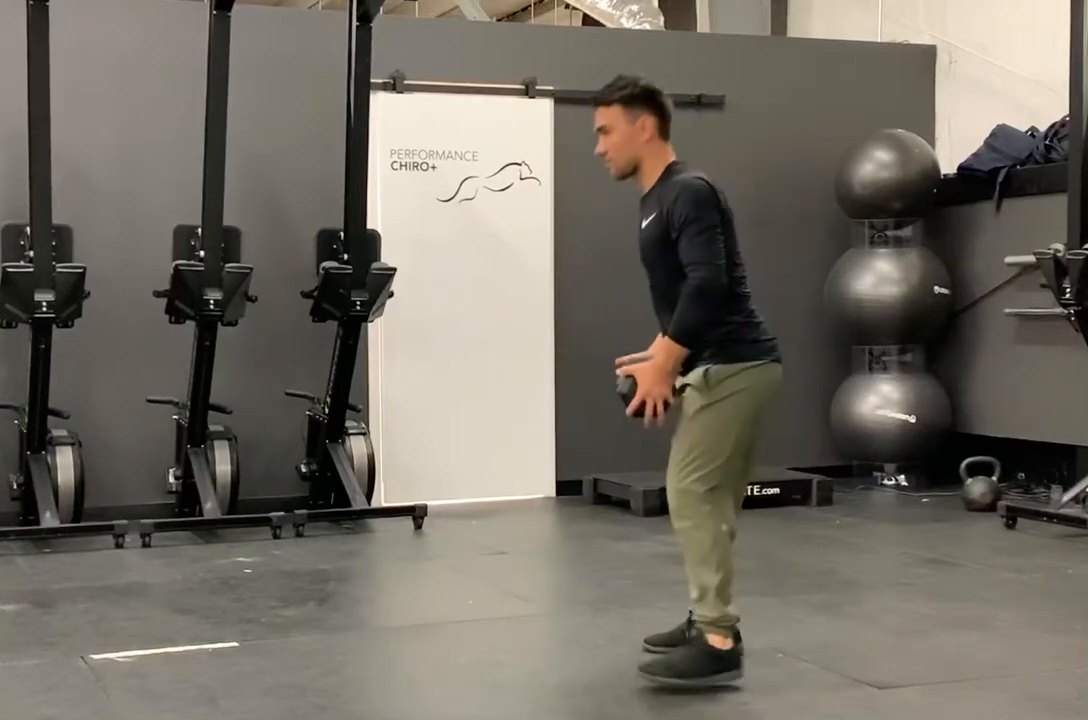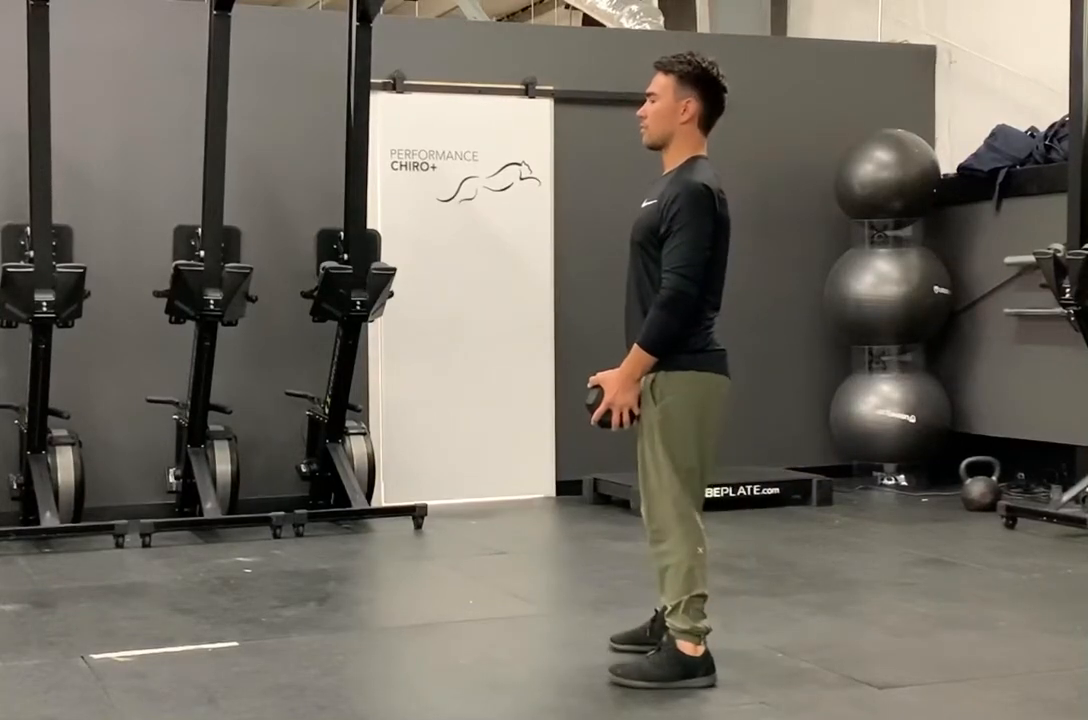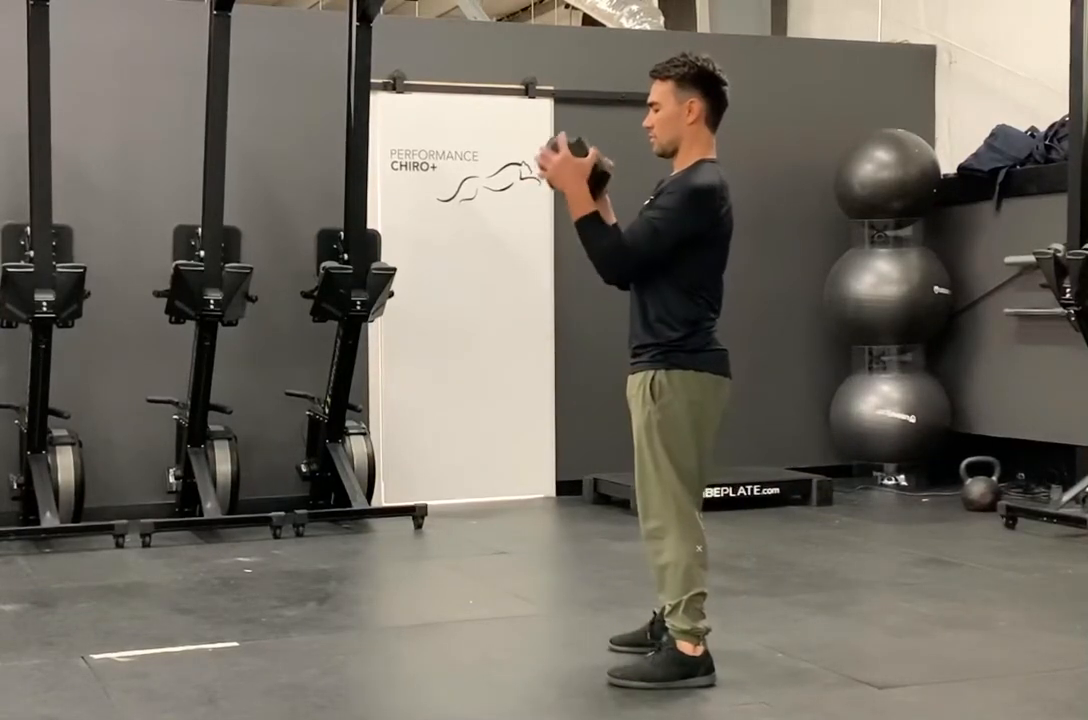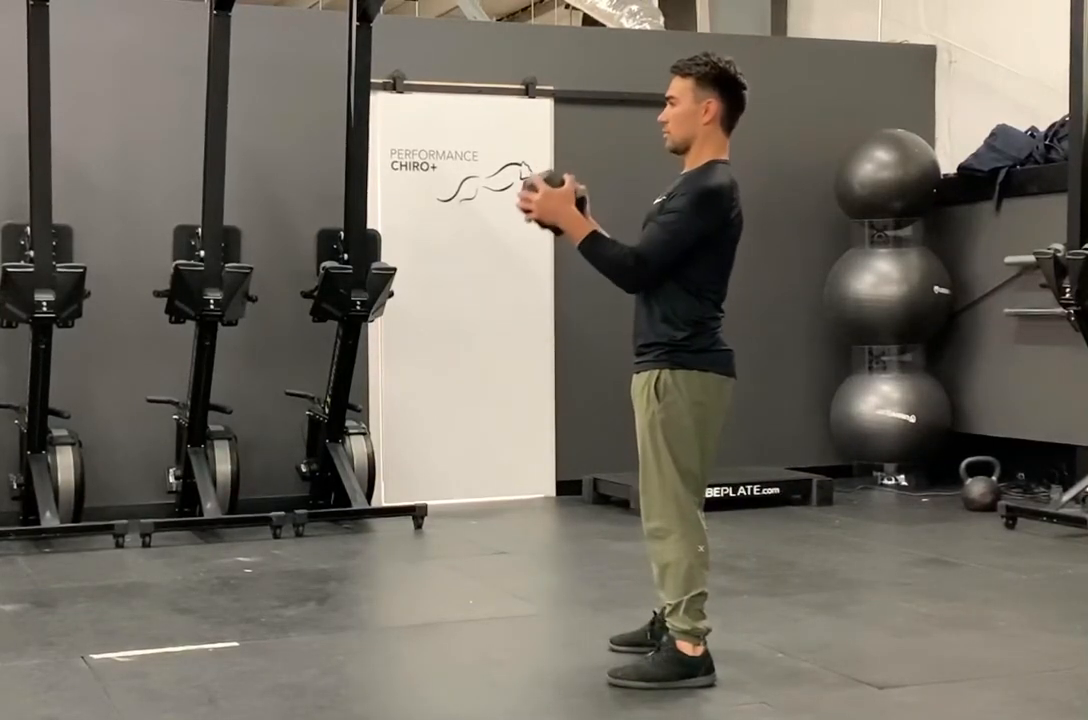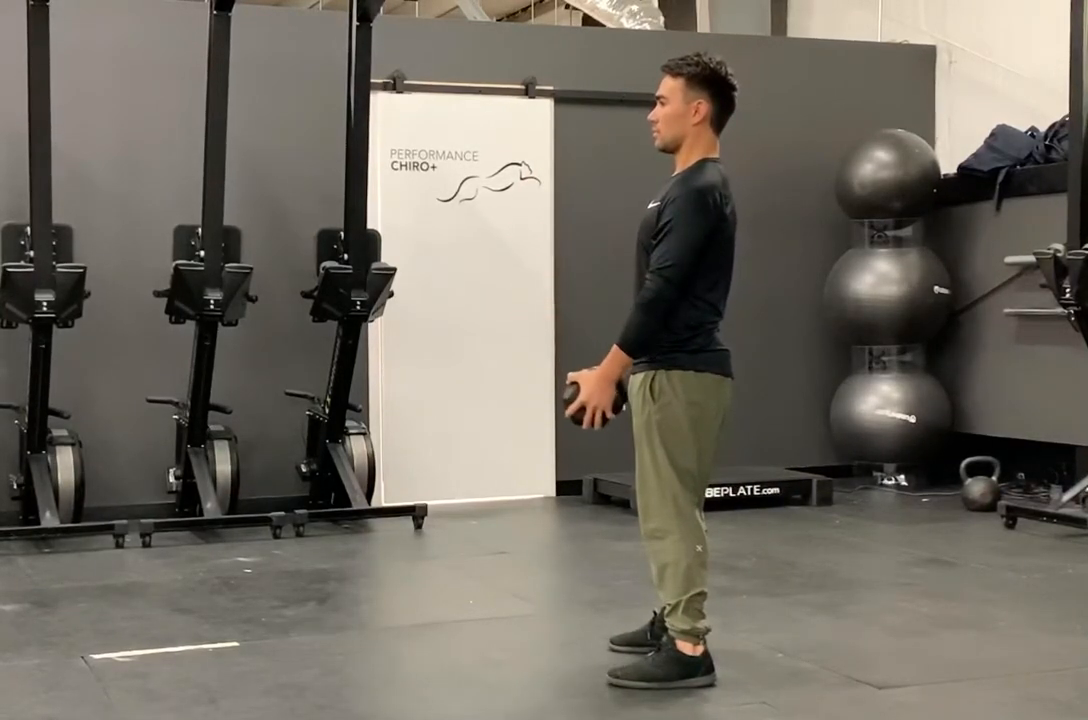
dt=1s
person 1, frame 1
left shoulder: (688, 192)
right shoulder: (654, 200)
left elbow: (708, 286)
left wrist: (663, 366)
right wrist: (656, 353)
left hip: (734, 366)
right hip: (714, 365)
left knee: (692, 492)
right knee: (702, 490)
left ankle: (717, 643)
right ankle: (712, 618)
person 1, frame 2
left shoulder: (694, 190)
right shoulder: (673, 185)
left elbow: (679, 297)
left wrist: (628, 373)
right wrist: (633, 369)
left hip: (681, 374)
right hip: (670, 371)
left knee: (672, 510)
right knee: (664, 505)
left ankle: (688, 648)
right ankle: (673, 619)
person 1, frame 3
left shoulder: (697, 189)
right shoulder: (686, 185)
left elbow: (622, 263)
right elbow: (634, 261)
left wrist: (575, 195)
right wrist: (593, 199)
left hip: (676, 370)
right hip: (666, 365)
left knee: (671, 510)
right knee: (664, 507)
left ankle: (687, 649)
right ankle: (674, 621)
person 1, frame 4
left shoulder: (709, 189)
right shoulder: (695, 185)
left elbow: (636, 271)
right elbow: (645, 265)
left wrist: (565, 219)
right wrist: (577, 215)
left hip: (681, 369)
right hip: (671, 364)
left knee: (672, 509)
right knee: (667, 506)
left ankle: (688, 649)
right ankle: (674, 621)
person 1, frame 5
left shoulder: (698, 190)
right shoulder: (689, 186)
left elbow: (662, 293)
left wrist: (608, 371)
right wrist: (615, 364)
left hip: (678, 372)
right hip: (672, 366)
left knee: (671, 510)
right knee: (666, 507)
left ankle: (687, 649)
right ankle: (673, 620)
